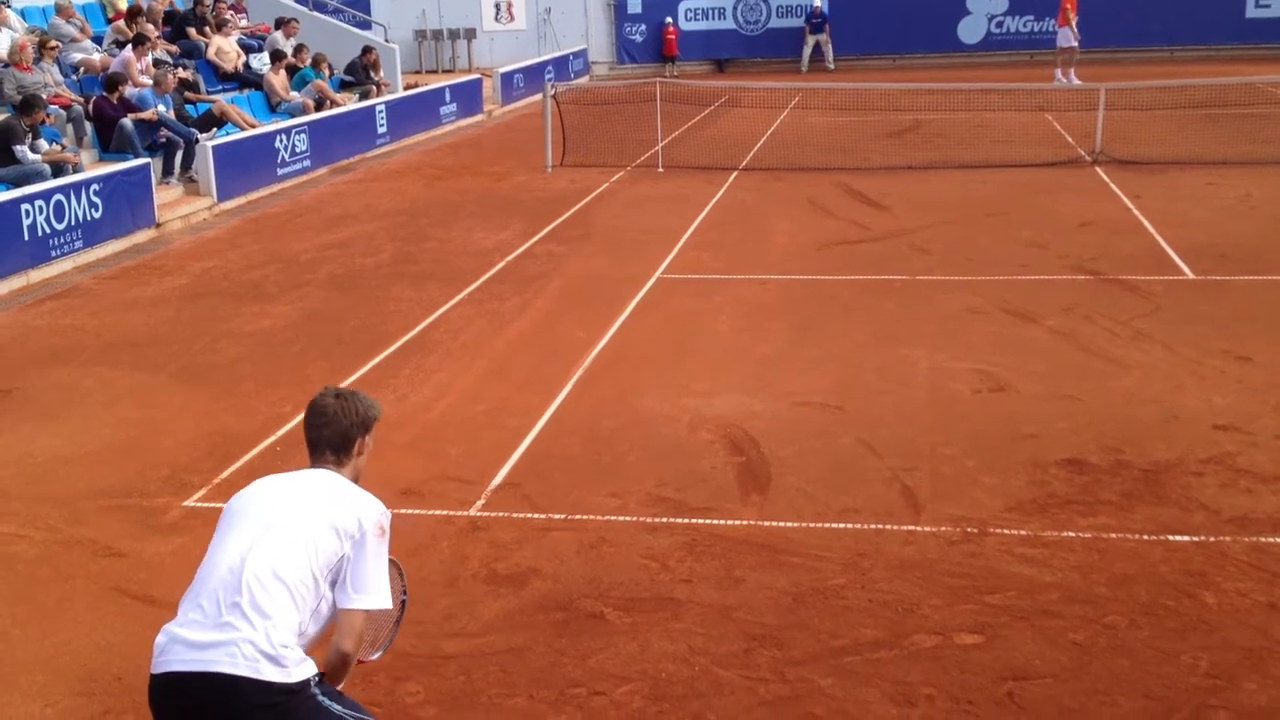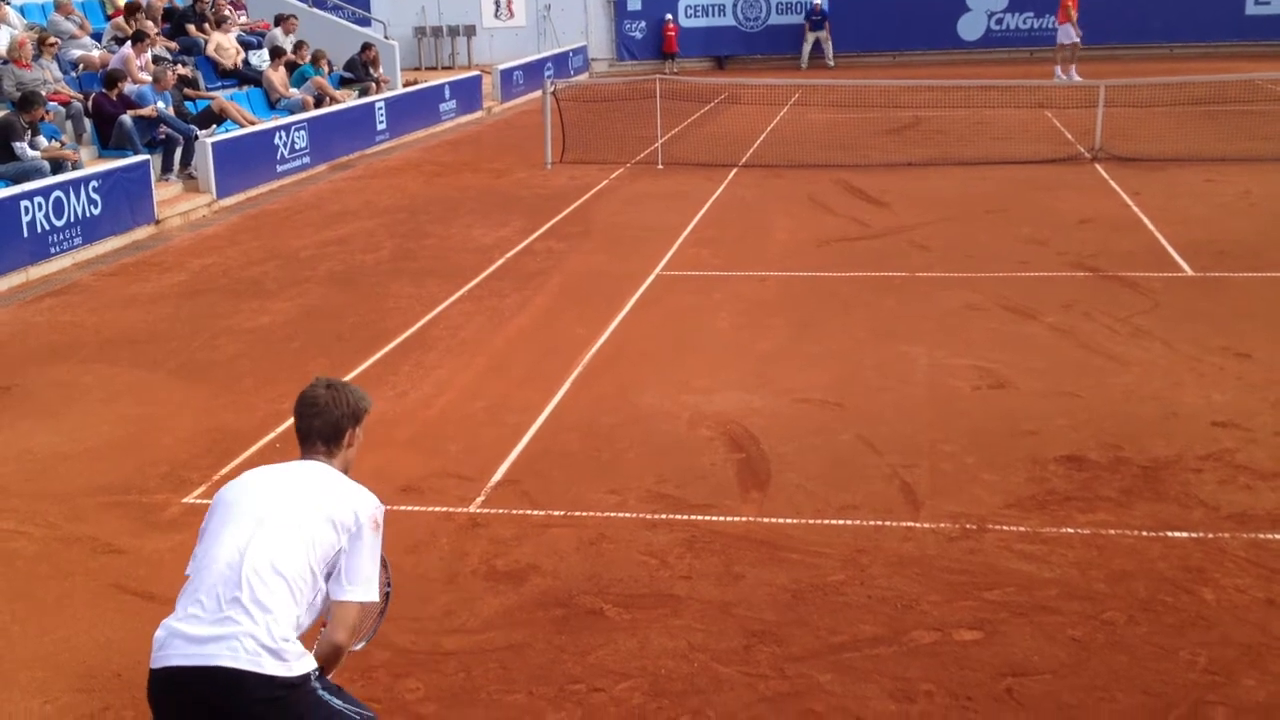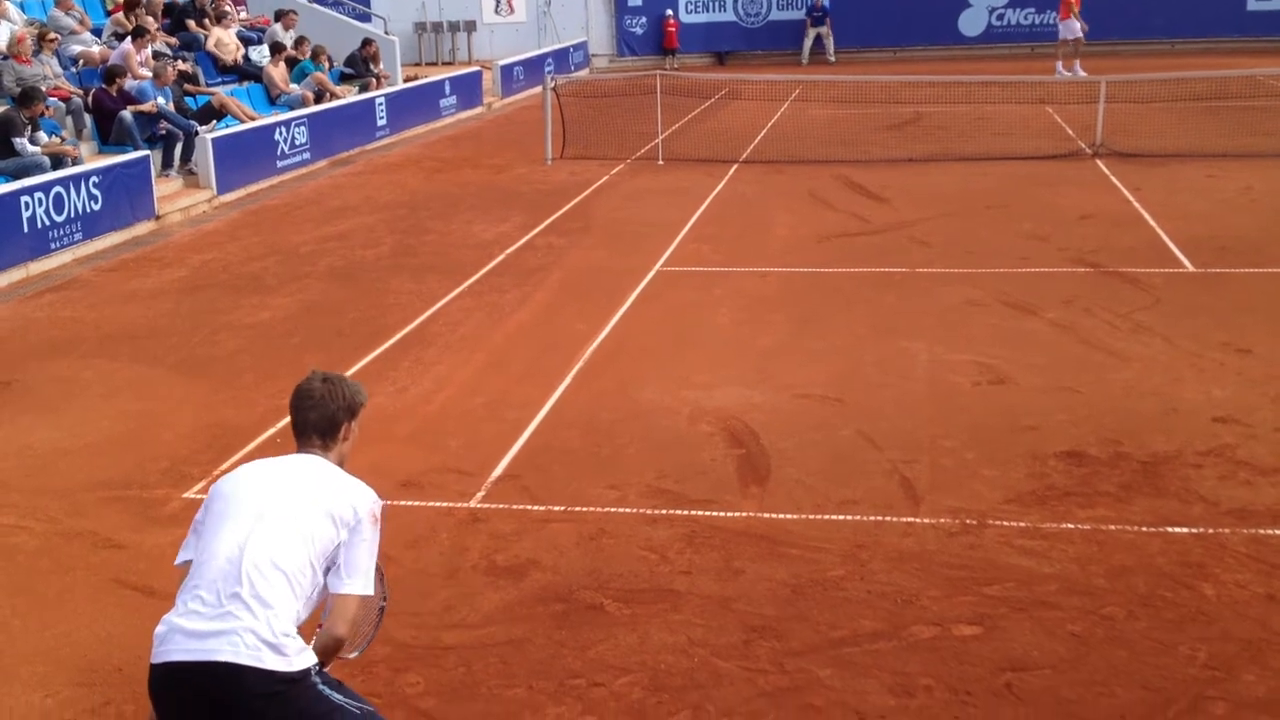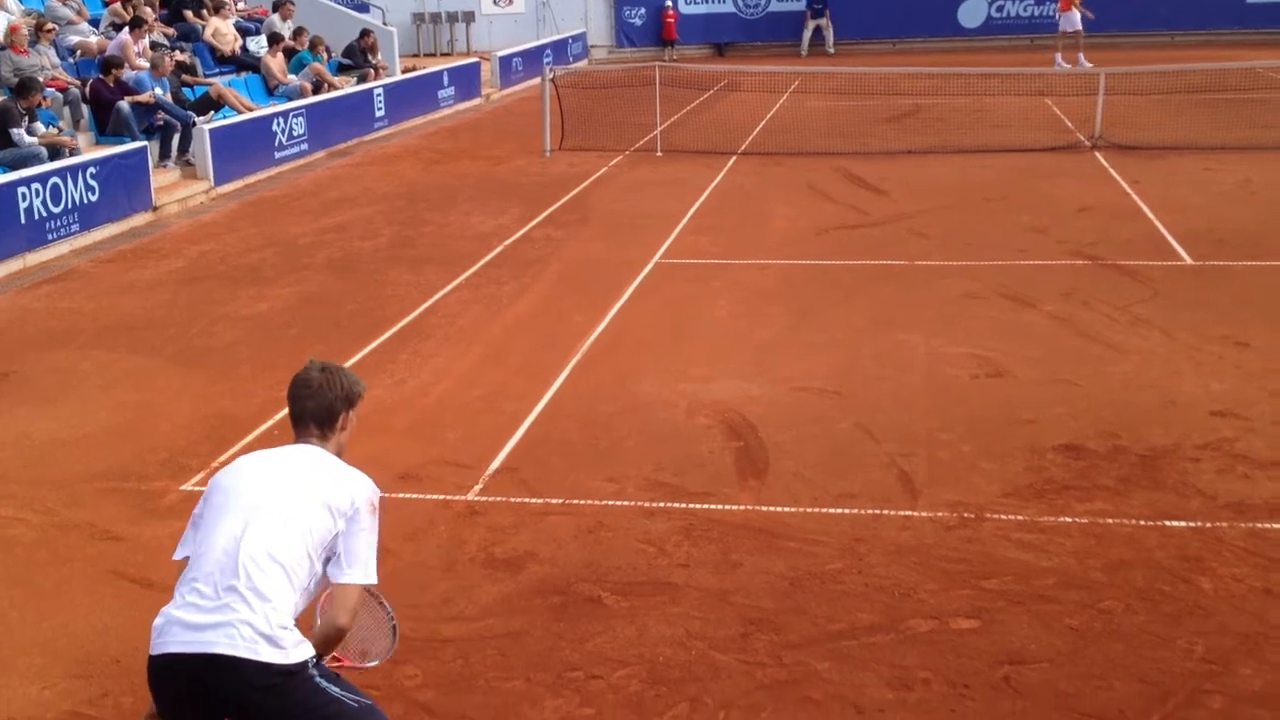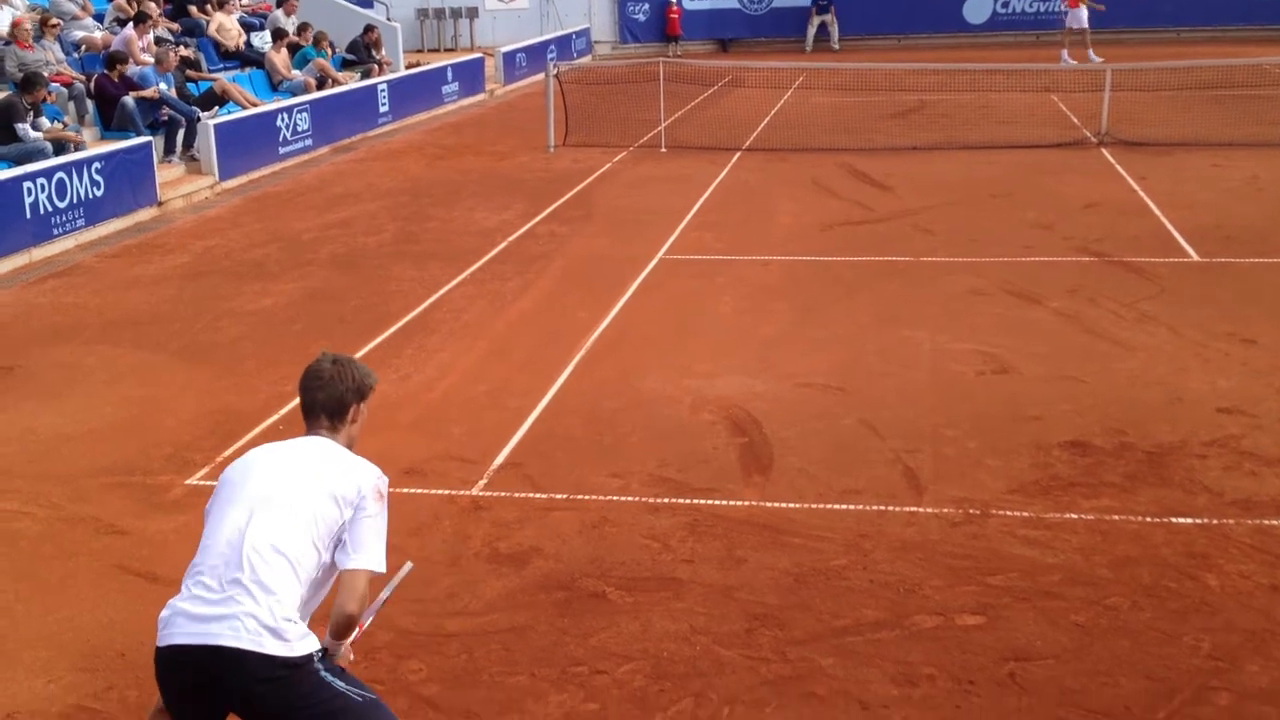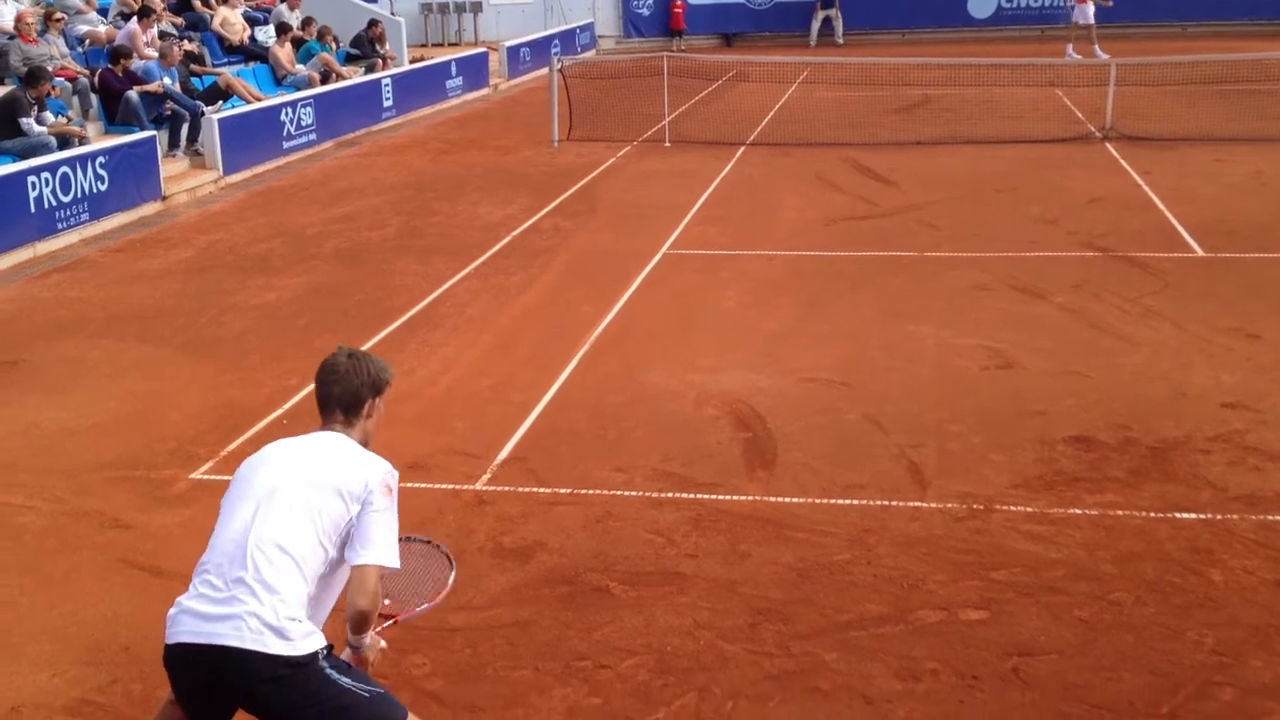
dt=0.1s
person 1, frame 1
left shoulder: (251, 491)
right shoulder: (365, 510)
right elbow: (346, 643)
right wrist: (326, 691)
left hip: (174, 668)
right hip: (260, 677)
person 1, frame 2
left shoulder: (238, 485)
right shoulder: (359, 503)
right elbow: (338, 636)
right wrist: (307, 681)
left hip: (174, 661)
right hip: (260, 671)
person 1, frame 3
left shoulder: (232, 479)
right shoulder: (356, 497)
right elbow: (338, 629)
right wrist: (307, 676)
left hip: (175, 657)
right hip: (261, 666)
person 1, frame 4
left shoulder: (232, 471)
right shoulder: (354, 487)
right elbow: (340, 618)
right wrist: (315, 655)
left hip: (173, 647)
right hip: (259, 657)
person 1, frame 5
left shoulder: (245, 462)
right shoulder: (363, 477)
right elbow: (350, 605)
right wrist: (335, 646)
left hip: (180, 640)
right hip: (264, 649)
person 1, frame 6
left shoulder: (263, 456)
right shoulder: (372, 471)
right elbow: (362, 601)
right wrist: (360, 642)
left hip: (188, 637)
right hip: (270, 649)
